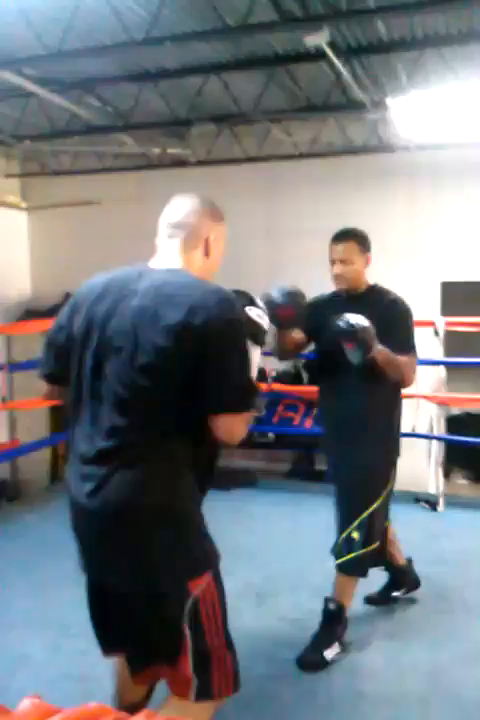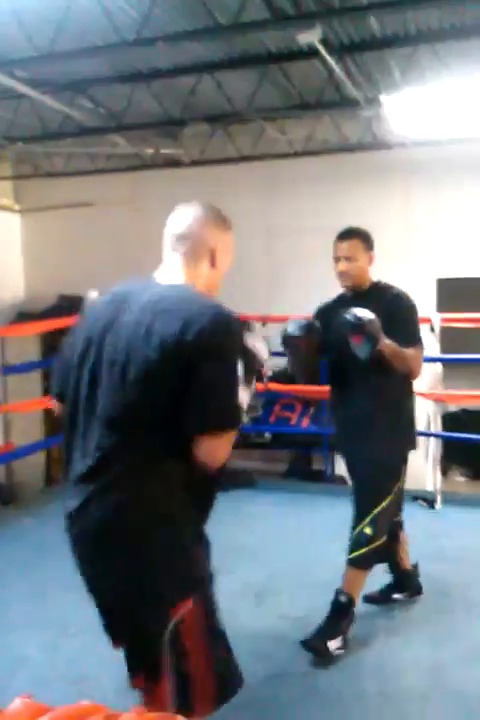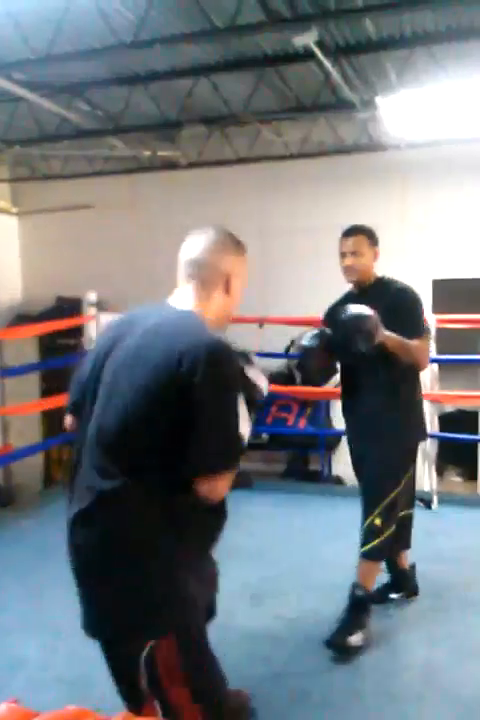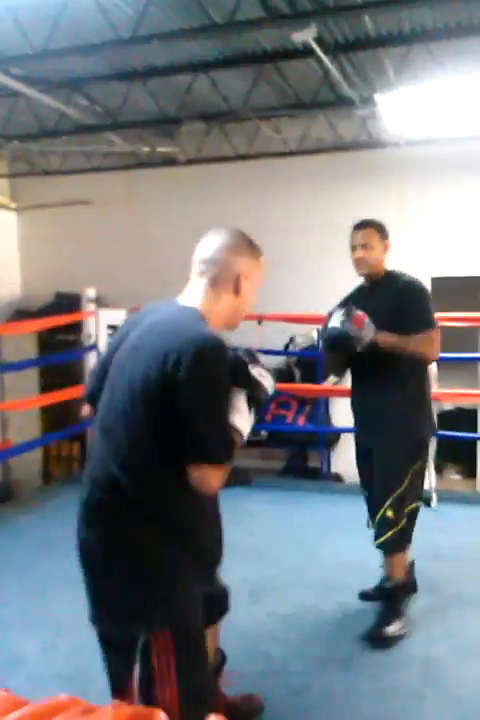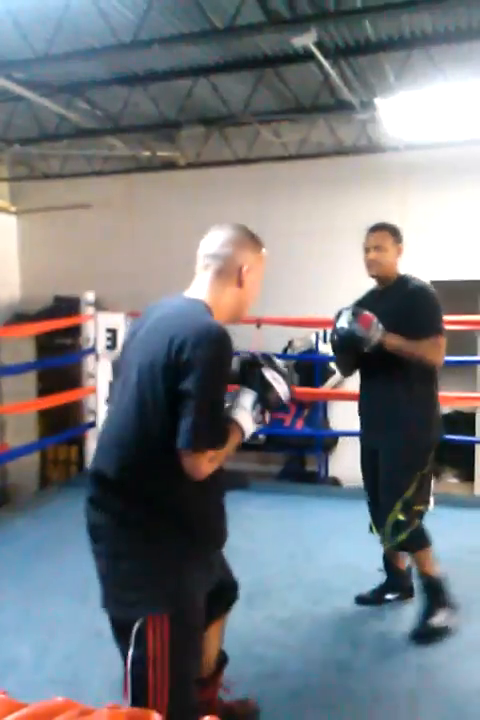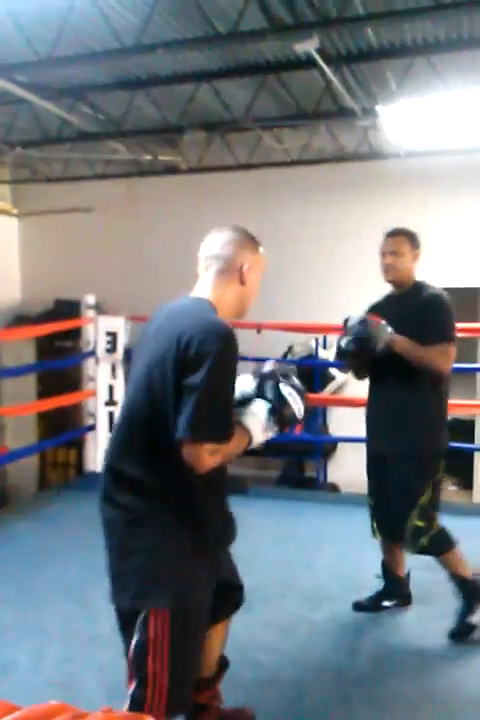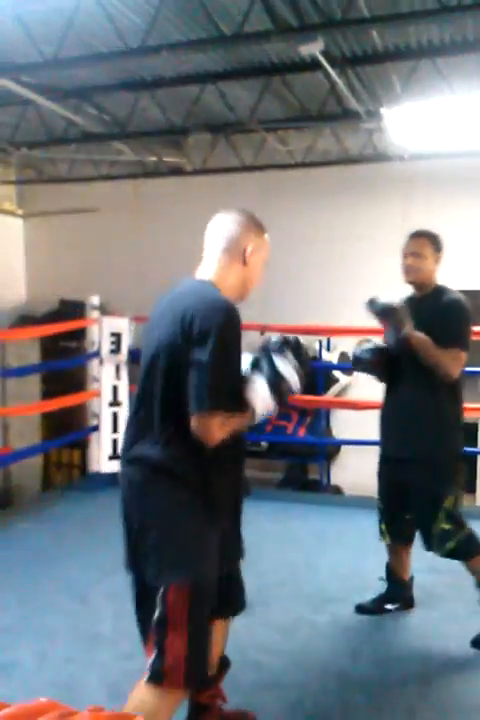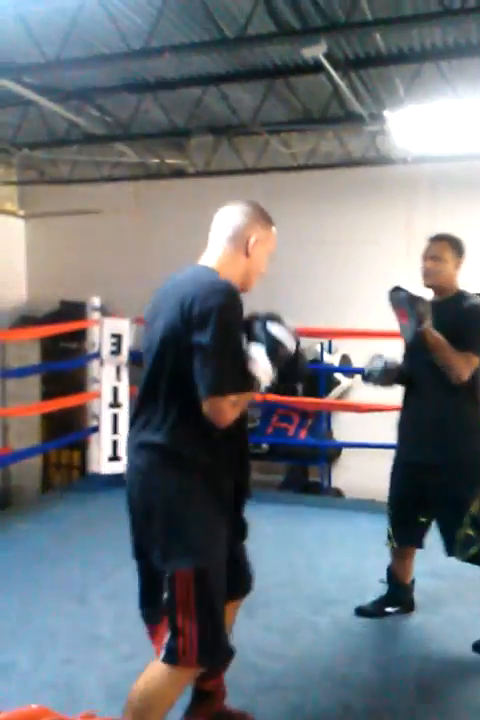
dt=0.1s
person 1, frame 1
left shoulder: (94, 290)
right shoulder: (215, 307)
left elbow: (56, 380)
right elbow: (229, 428)
right wrist: (245, 359)
left hip: (90, 497)
right hip: (154, 504)
left knee: (136, 646)
right knee: (200, 677)
person 1, frame 2
left shoulder: (106, 305)
right shoulder: (211, 323)
left elbow: (61, 401)
right elbow: (210, 451)
right wrist: (232, 396)
left hip: (89, 511)
right hip: (147, 520)
person 1, frame 3
left shoulder: (127, 325)
right shoulder: (210, 353)
left elbow: (76, 417)
right elbow: (211, 484)
right wrist: (236, 421)
left hip: (97, 528)
right hip: (140, 545)
left knee: (191, 614)
person 1, frame 4
left shoulder: (142, 320)
right shoulder: (205, 348)
left elbow: (93, 408)
right elbow: (206, 476)
right wrist: (238, 417)
left hip: (110, 521)
right hip: (143, 539)
left knee: (205, 608)
person 1, frame 5
left shoulder: (161, 315)
right shoulder: (206, 335)
right elbow: (198, 460)
right wrist: (245, 413)
left hip: (159, 512)
right hip: (145, 526)
left knee: (214, 596)
person 1, frame 6
left shoulder: (169, 315)
right shoulder: (213, 333)
right elbow: (201, 454)
left wrist: (236, 397)
right wrist: (256, 422)
left hip: (149, 504)
right hip: (157, 519)
left knee: (220, 600)
person 1, frame 7
left shoulder: (176, 300)
right shoulder: (217, 311)
right elbow: (208, 425)
left wrist: (238, 380)
right wrist: (258, 401)
left hip: (172, 486)
right hip: (173, 497)
left knee: (219, 602)
right knee: (172, 668)
person 1, frame 8
left shoulder: (178, 286)
right shoulder: (218, 295)
right elbow: (221, 408)
left wrist: (247, 358)
right wrist: (261, 367)
left hip: (174, 471)
right hip: (181, 481)
left knee: (227, 586)
right knee: (185, 648)
person 2, frame 1
left shoulder: (391, 307)
right shoulder: (322, 306)
left elbow: (406, 374)
right elbow: (287, 350)
left wrist: (375, 349)
right wrist: (281, 324)
left hip: (373, 435)
right hip: (337, 430)
left knee: (355, 524)
right knee: (368, 513)
left ankle: (332, 625)
right ankle: (403, 574)
person 2, frame 2
left shoulder: (397, 302)
right shoulder: (330, 310)
left elbow: (414, 367)
left wrist: (382, 343)
left hip: (388, 430)
right hip: (352, 428)
left knee: (369, 518)
right knee: (382, 509)
left ankle: (340, 617)
right ankle: (406, 578)
person 2, frame 3
left shoulder: (400, 296)
right shoulder: (337, 309)
left elbow: (421, 356)
left wrist: (383, 335)
left hip: (396, 426)
right hip: (360, 425)
left knee: (379, 514)
right knee: (388, 508)
left ankle: (357, 614)
right ankle: (403, 578)
person 2, frame 4
left shoulder: (409, 290)
right shoulder: (349, 304)
left elbow: (429, 349)
right elbow: (338, 367)
left wrist: (379, 337)
right wrist: (335, 347)
left hip: (404, 419)
right hip: (367, 419)
left knee: (389, 507)
right knee: (392, 502)
left ankle: (394, 604)
right ankle: (401, 577)
person 2, frame 5
left shoulder: (419, 295)
right shoulder: (362, 305)
left elbow: (435, 354)
right elbow: (349, 367)
left wrist: (384, 338)
right wrist: (344, 345)
left hip: (412, 424)
right hip: (375, 423)
left knee: (401, 512)
right knee: (381, 506)
left ankle: (438, 597)
right ankle: (397, 578)
person 2, frame 6
left shoulder: (433, 302)
right shoulder: (377, 310)
left elbow: (443, 361)
right elbow: (362, 371)
left wrist: (394, 341)
right wrist: (355, 350)
left hip: (420, 432)
right hip: (382, 428)
left knee: (417, 518)
right knee: (385, 512)
right ankle: (395, 586)
person 2, frame 7
right shoulder: (399, 308)
left wrist: (412, 333)
right wrist: (373, 360)
left hip: (436, 437)
right hip: (398, 432)
left knee: (443, 523)
right knee: (394, 513)
right ankle: (399, 589)
person 2, frame 8
right shoulder: (417, 310)
left wrist: (428, 330)
right wrist: (386, 371)
right hip: (416, 436)
right knee: (403, 516)
right ankle: (400, 592)
